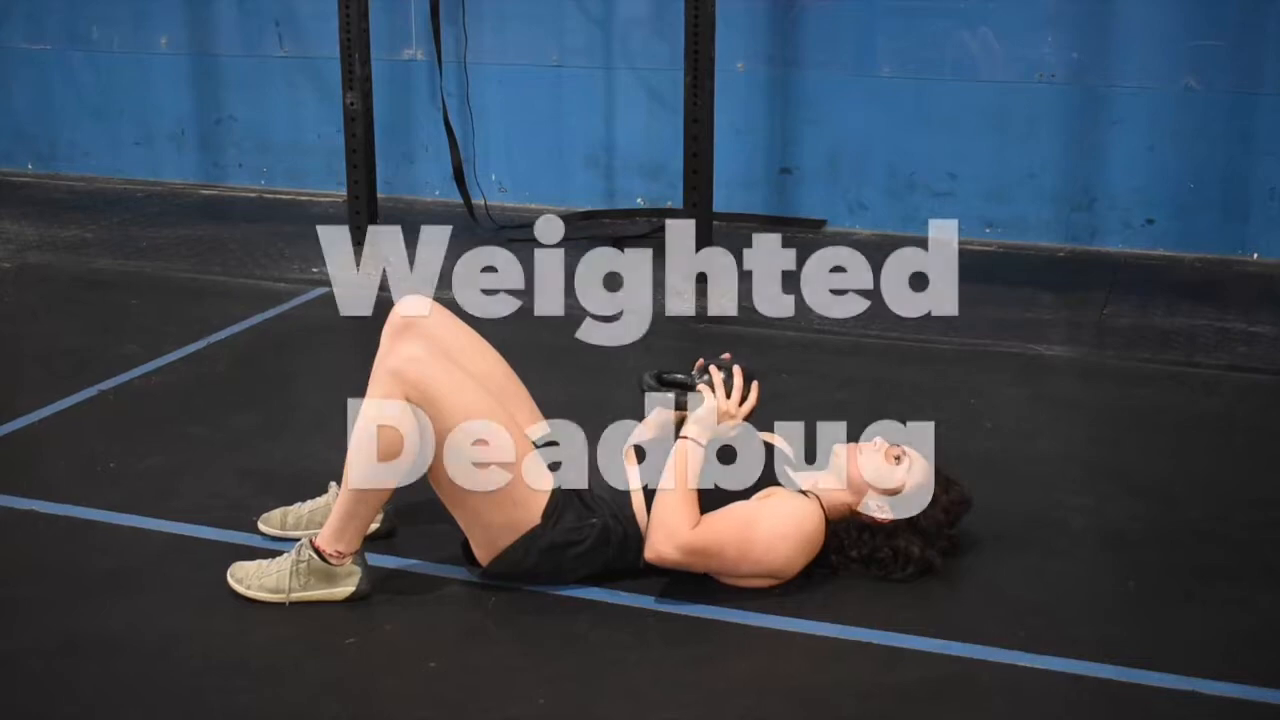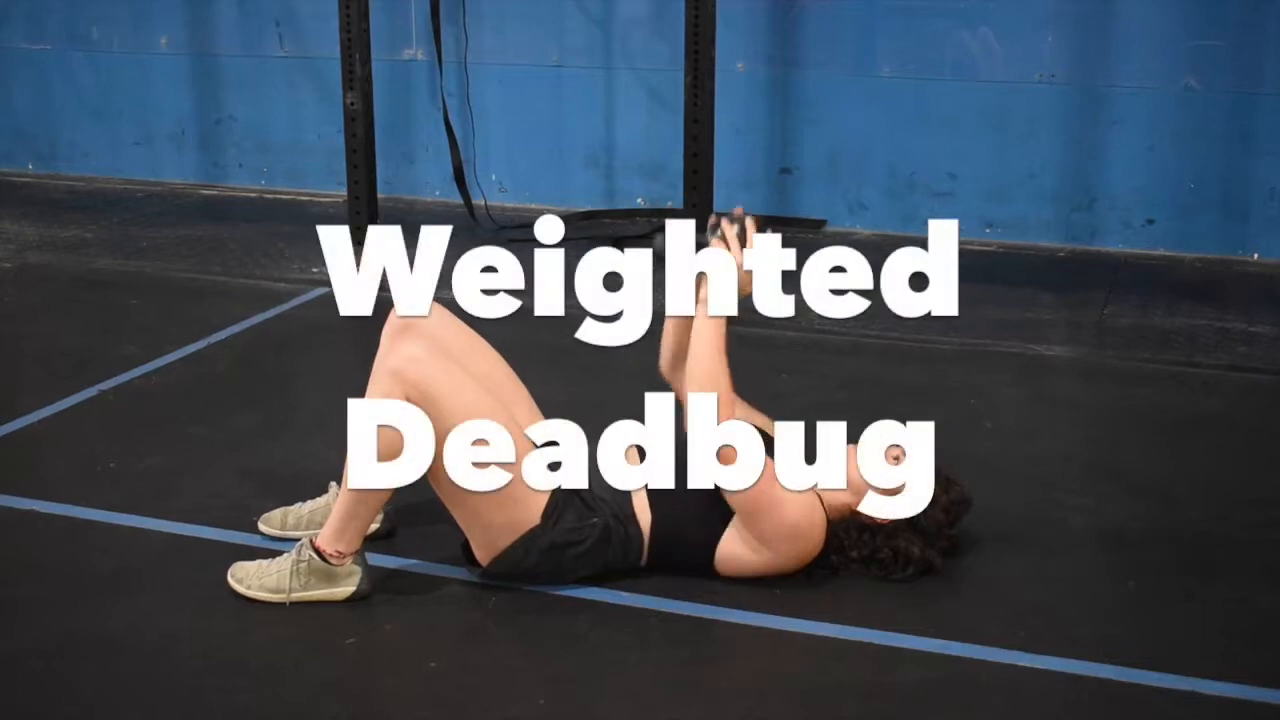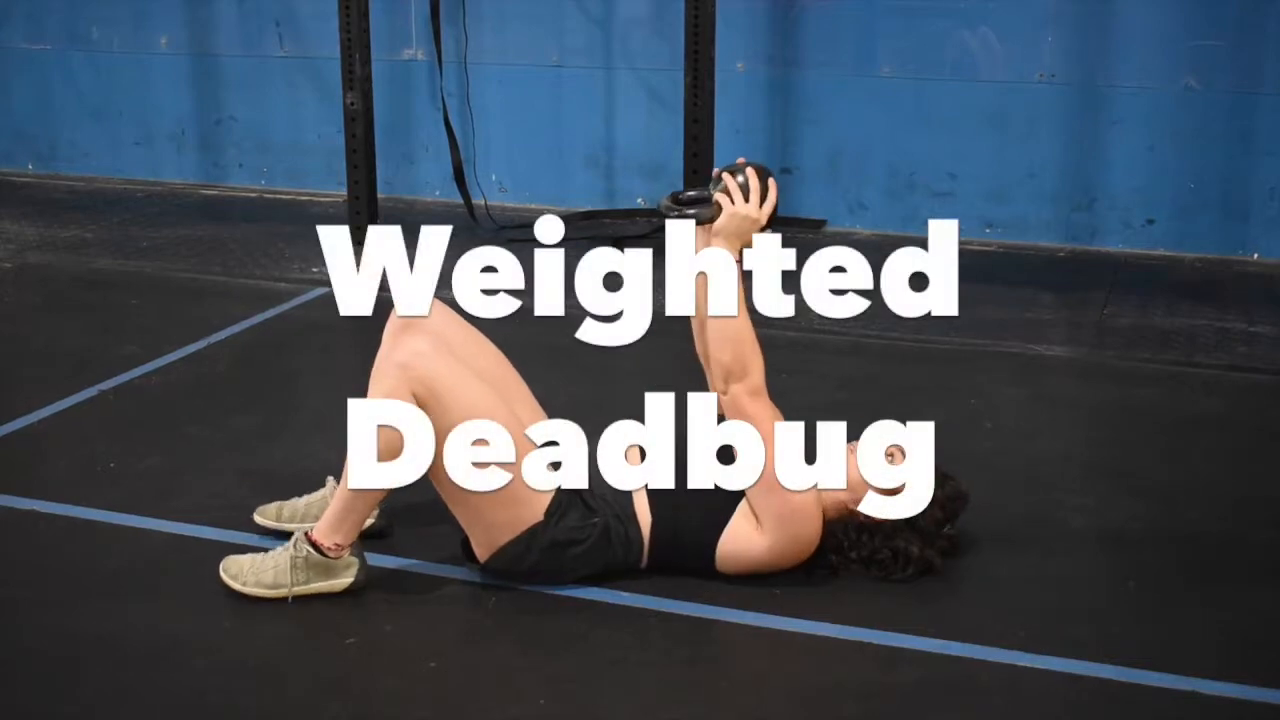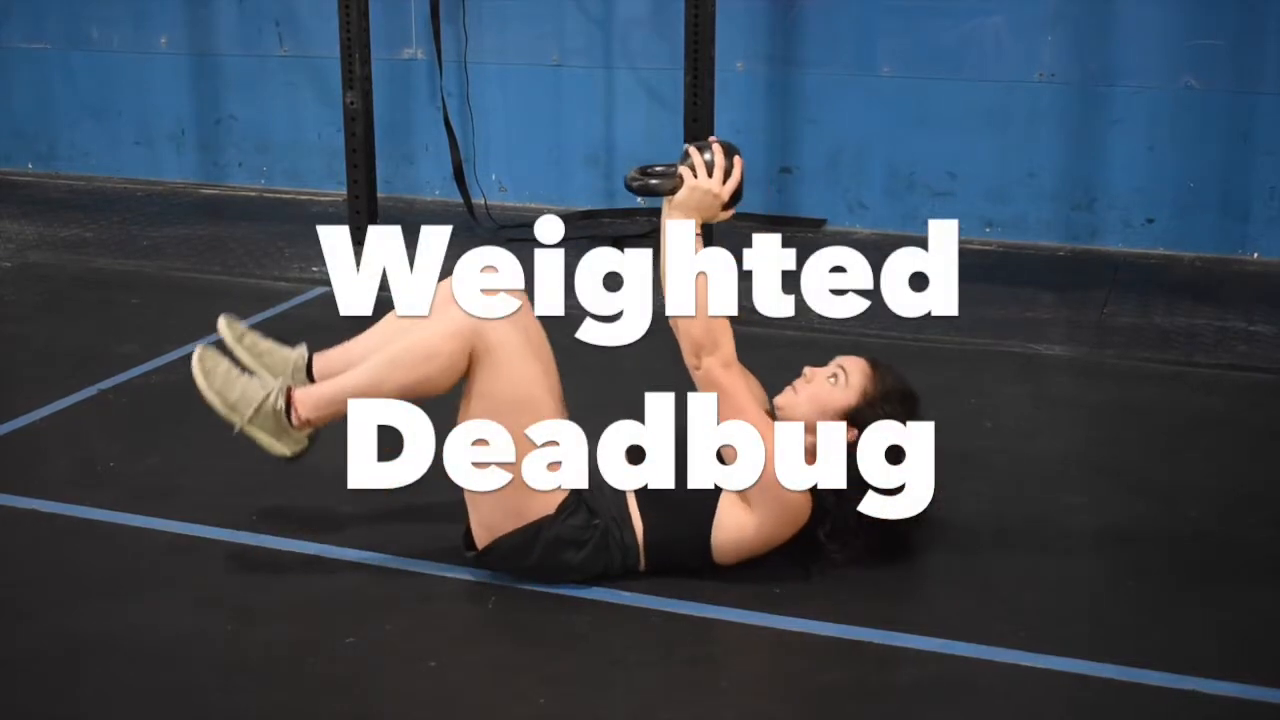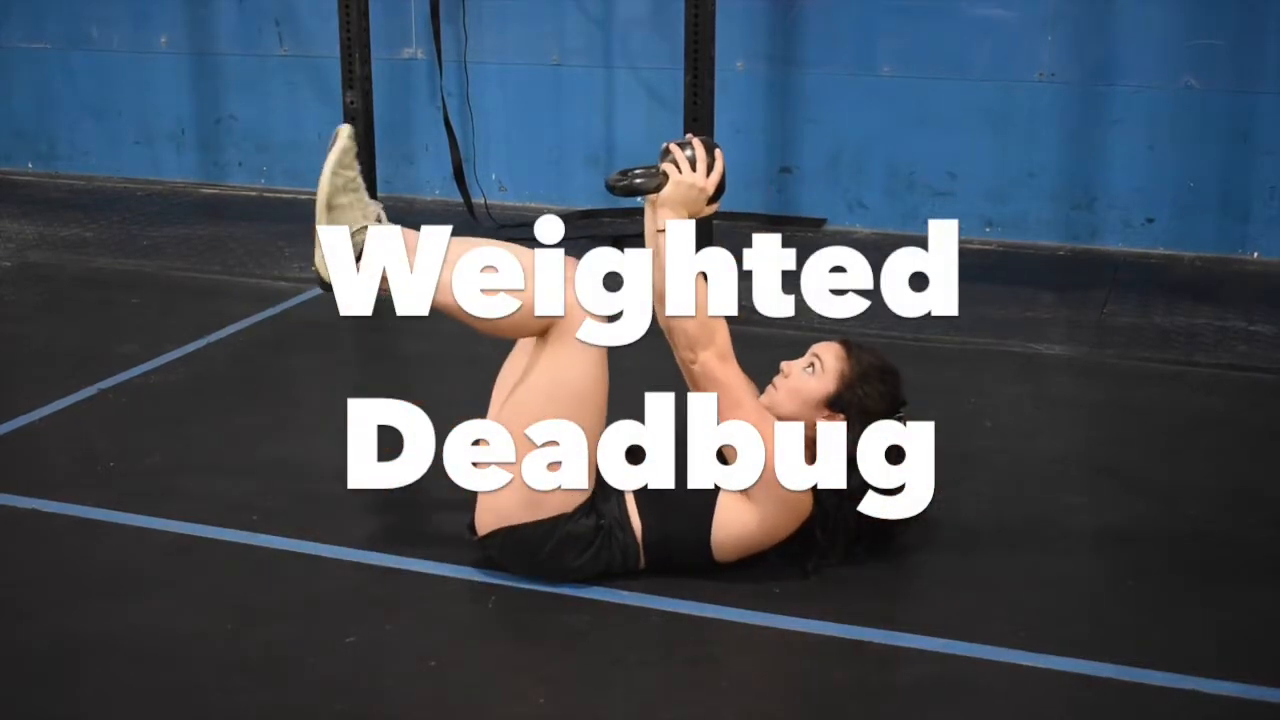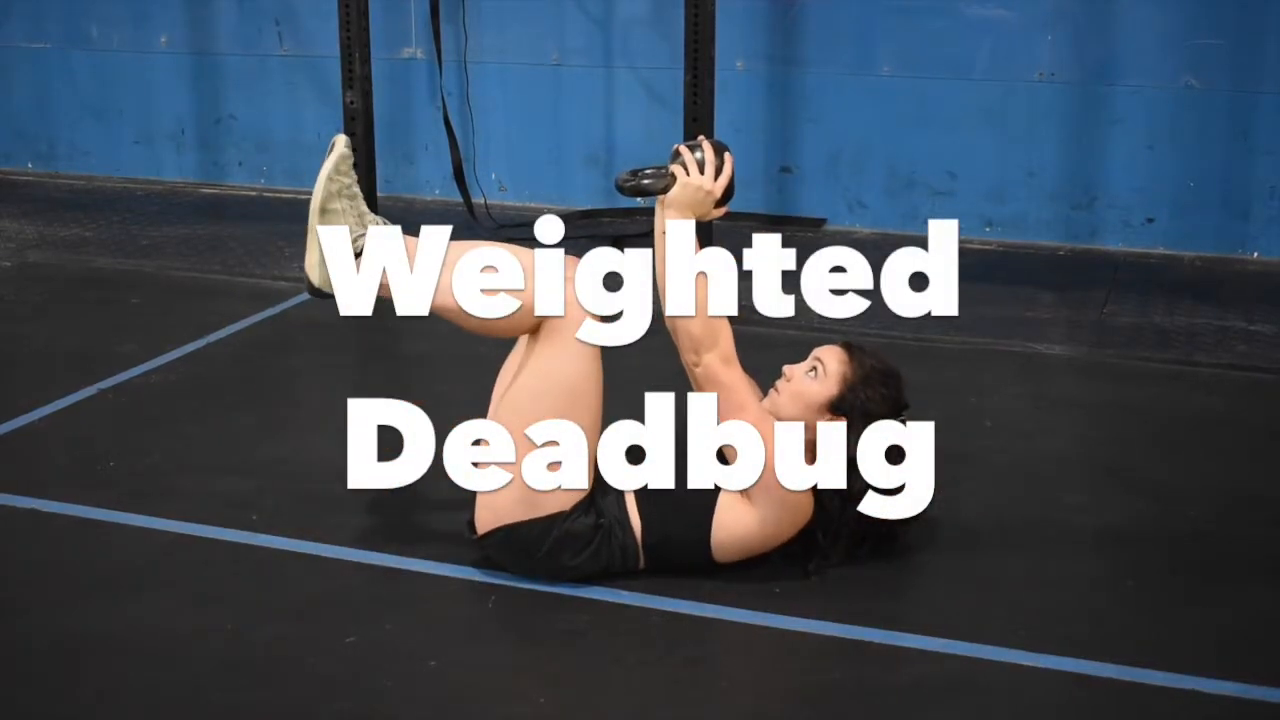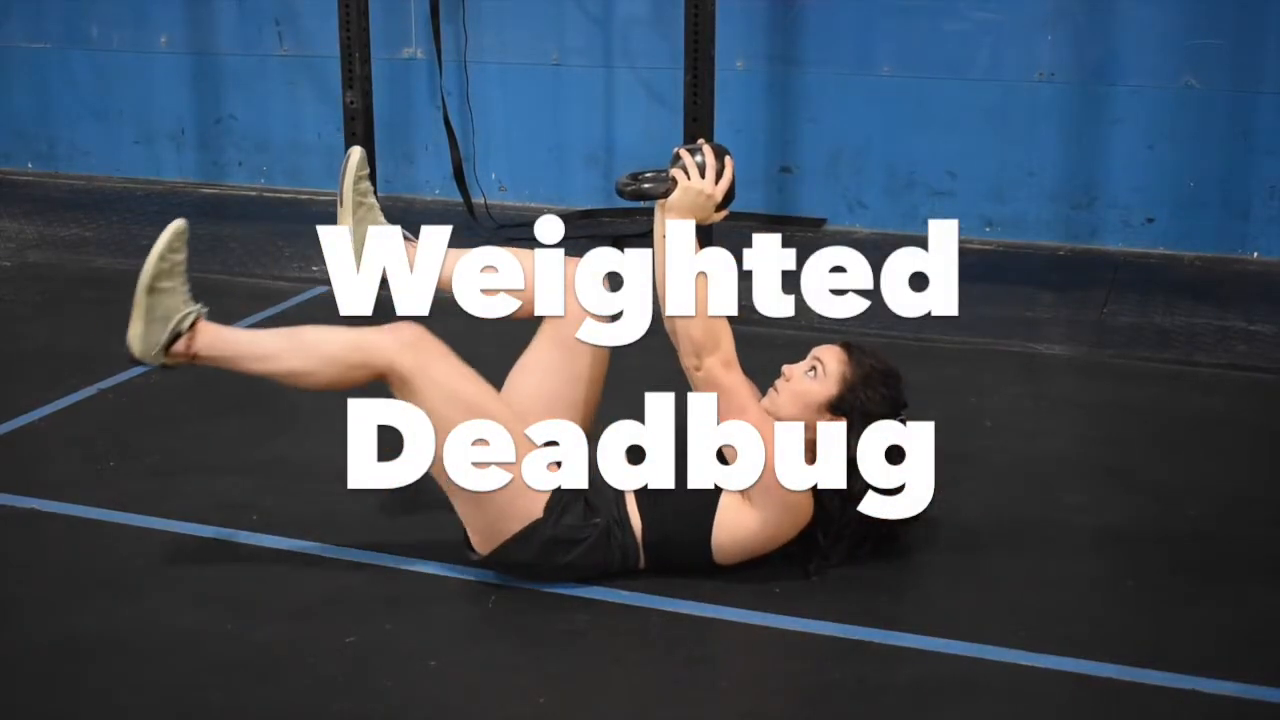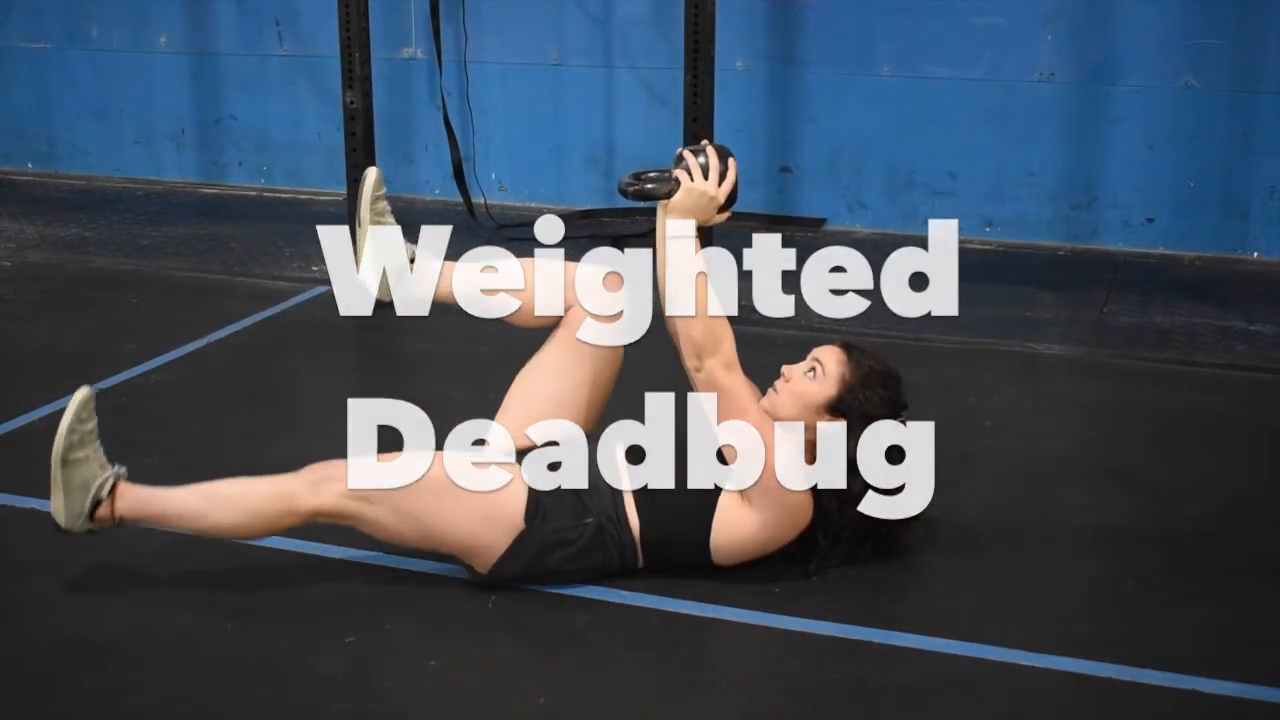
dt=0.5s
person 1, frame 1
left shoulder: (797, 530)
right shoulder: (787, 465)
left elbow: (665, 543)
left wrist: (697, 431)
right wrist: (678, 404)
left hip: (547, 532)
right hip: (557, 464)
left knee: (406, 368)
right knee: (413, 317)
left ankle: (330, 559)
right ankle: (356, 501)
person 1, frame 2
left shoulder: (796, 526)
right shoulder: (782, 452)
right elbow: (675, 373)
left wrist: (714, 298)
right wrist: (696, 281)
left hip: (552, 532)
left knee: (406, 366)
right knee: (414, 319)
left ankle: (331, 558)
right ankle: (355, 498)
person 1, frame 3
left shoulder: (796, 525)
left elbow: (741, 389)
right elbow: (717, 366)
left wrist: (724, 248)
right wrist: (704, 242)
left hip: (553, 535)
right hip: (566, 481)
left knee: (416, 362)
right knee: (418, 320)
left ankle: (325, 550)
right ankle: (352, 494)
person 1, frame 4
left shoulder: (785, 496)
right shoulder: (766, 445)
left elbow: (711, 362)
right elbow: (706, 346)
left wrist: (687, 224)
right wrist: (679, 221)
left hip: (551, 537)
right hip: (561, 493)
left knee: (485, 320)
left ankle: (292, 411)
right ankle: (305, 374)
person 1, frame 5
left shoulder: (786, 490)
right shoulder: (767, 446)
left elbow: (704, 357)
right elbow: (689, 341)
left wrist: (672, 221)
right wrist: (660, 218)
left hip: (546, 537)
right hip: (550, 511)
left knee: (571, 295)
right knee: (565, 288)
left ankle: (367, 257)
person 1, frame 6
left shoulder: (787, 495)
right shoulder: (773, 453)
left elbow: (705, 358)
right elbow: (702, 345)
left wrist: (678, 221)
right wrist: (673, 219)
left hip: (547, 532)
right hip: (553, 502)
left knee: (564, 295)
right knee: (565, 281)
left ankle: (358, 266)
person 1, frame 7
left shoulder: (786, 495)
right shoulder: (767, 448)
left elbow: (708, 365)
right elbow: (710, 359)
left wrist: (678, 223)
right wrist: (673, 223)
left hip: (549, 529)
right hip: (558, 483)
left knee: (402, 345)
left ankle: (187, 337)
person 1, frame 8
left shoulder: (784, 496)
right shoulder: (760, 447)
left elbow: (708, 363)
right elbow: (705, 352)
left wrist: (683, 227)
right wrist: (673, 223)
left hip: (544, 530)
right hip: (542, 474)
left knee: (322, 485)
right knee: (601, 293)
left ankle: (110, 498)
